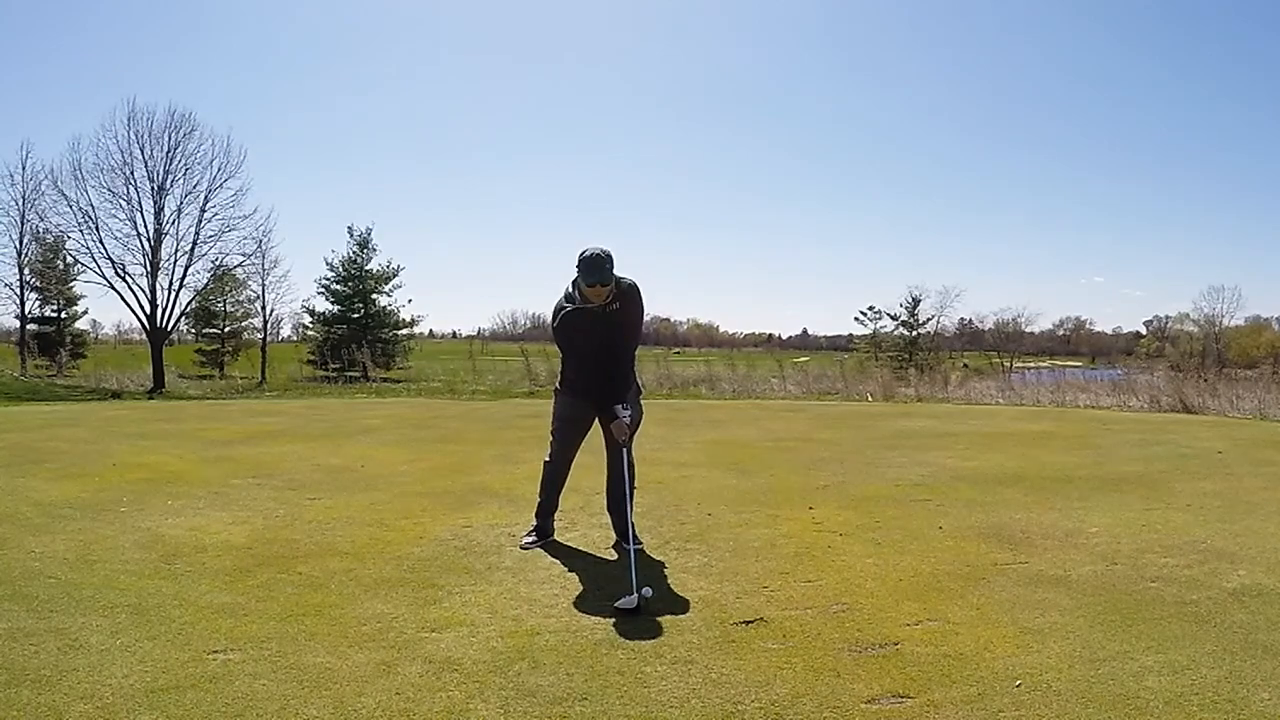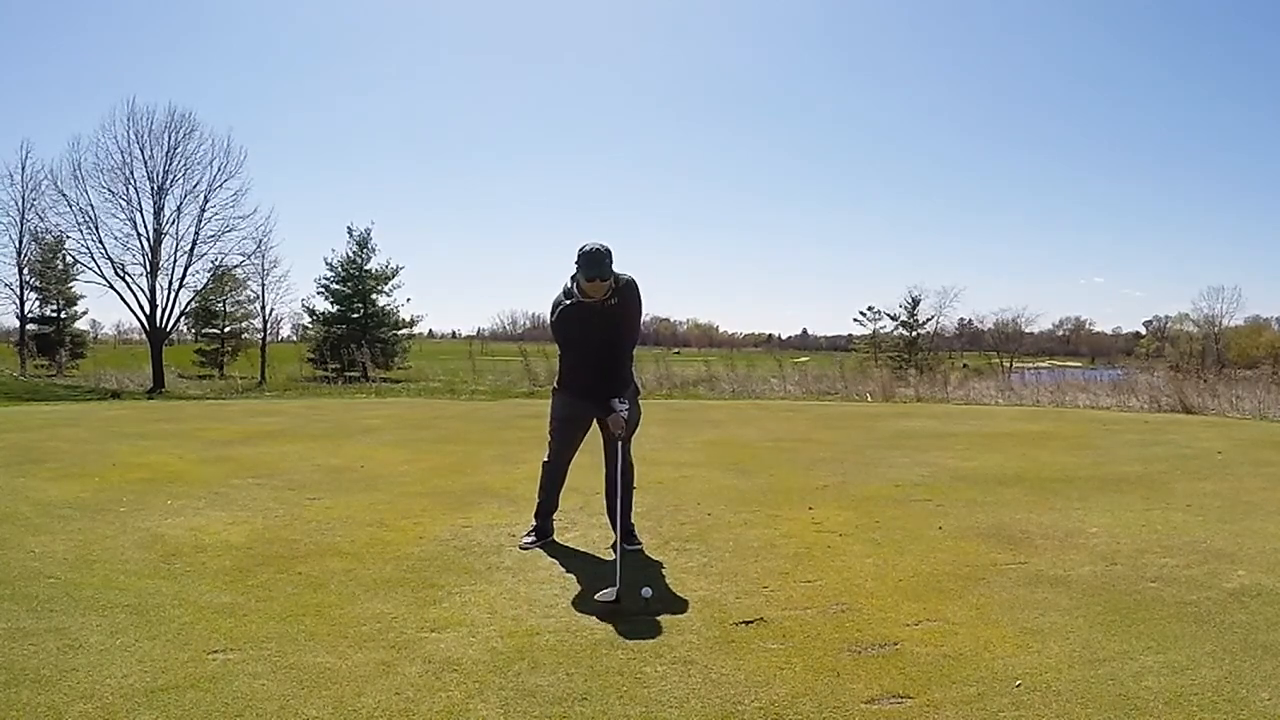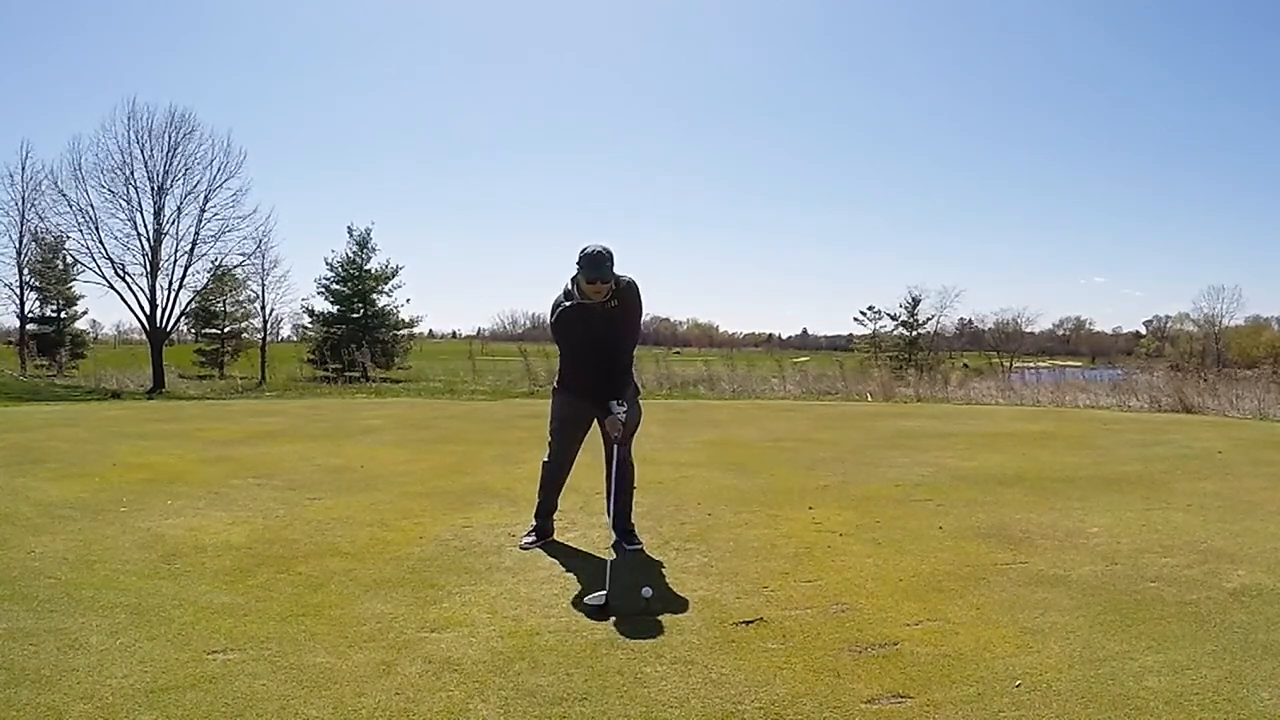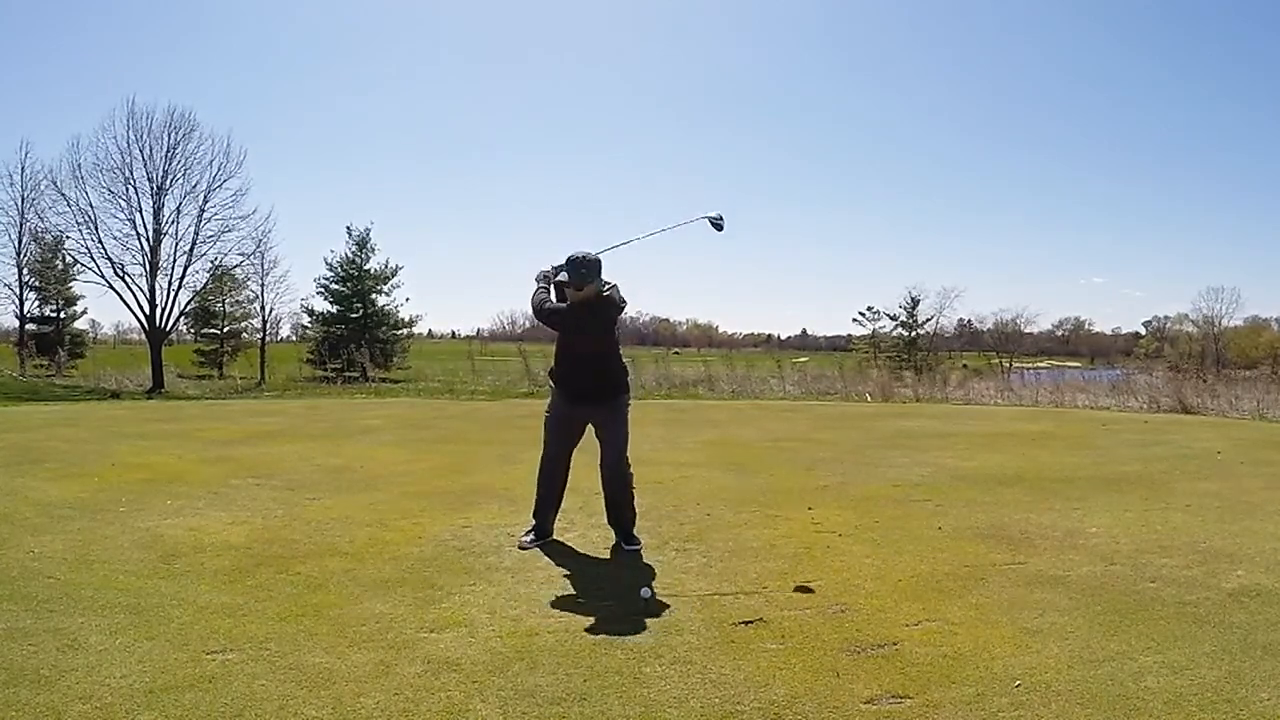
dt=1s
person 1, frame 1
left shoulder: (628, 292)
right shoulder: (565, 314)
left elbow: (628, 350)
right elbow: (582, 369)
left wrist: (621, 404)
right wrist: (610, 414)
left hip: (621, 389)
right hip: (577, 391)
left knee: (621, 458)
right knee: (558, 456)
left ankle: (623, 527)
right ankle: (543, 525)
person 1, frame 2
left shoulder: (627, 289)
right shoulder: (563, 309)
left elbow: (626, 346)
right elbow: (578, 363)
left wrist: (619, 400)
right wrist: (607, 408)
left hip: (619, 389)
right hip: (575, 392)
left knee: (620, 459)
right knee: (557, 456)
left ankle: (624, 528)
right ankle: (542, 525)
person 1, frame 3
left shoulder: (628, 291)
right shoulder: (564, 310)
left elbow: (626, 349)
right elbow: (579, 365)
left wrist: (617, 401)
right wrist: (604, 410)
left hip: (619, 391)
right hip: (574, 393)
left knee: (620, 459)
right knee: (557, 458)
left ankle: (623, 528)
right ankle: (542, 525)
person 1, frame 4
left shoulder: (596, 311)
right shoulder: (579, 302)
left elbow: (544, 310)
left wrist: (543, 282)
right wrist: (552, 282)
left hip: (608, 397)
right hip: (568, 395)
left knee: (615, 464)
right knee: (552, 460)
left ankle: (624, 529)
right ankle: (542, 526)
